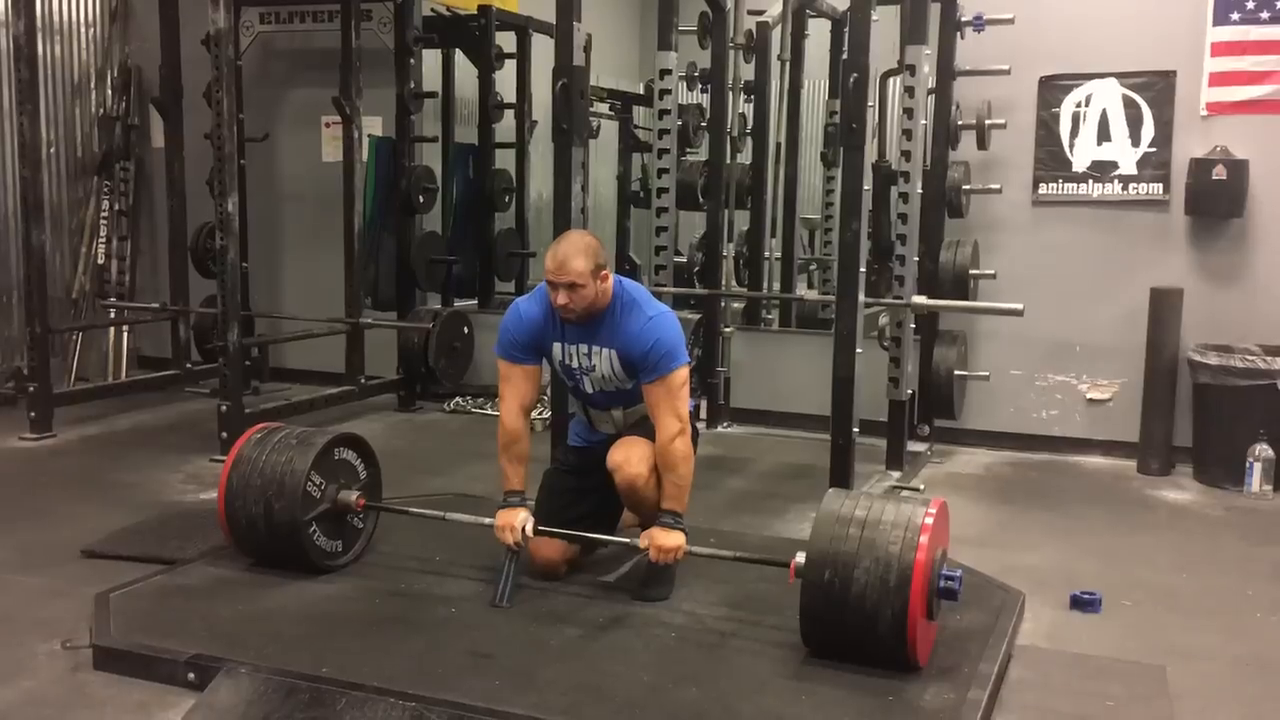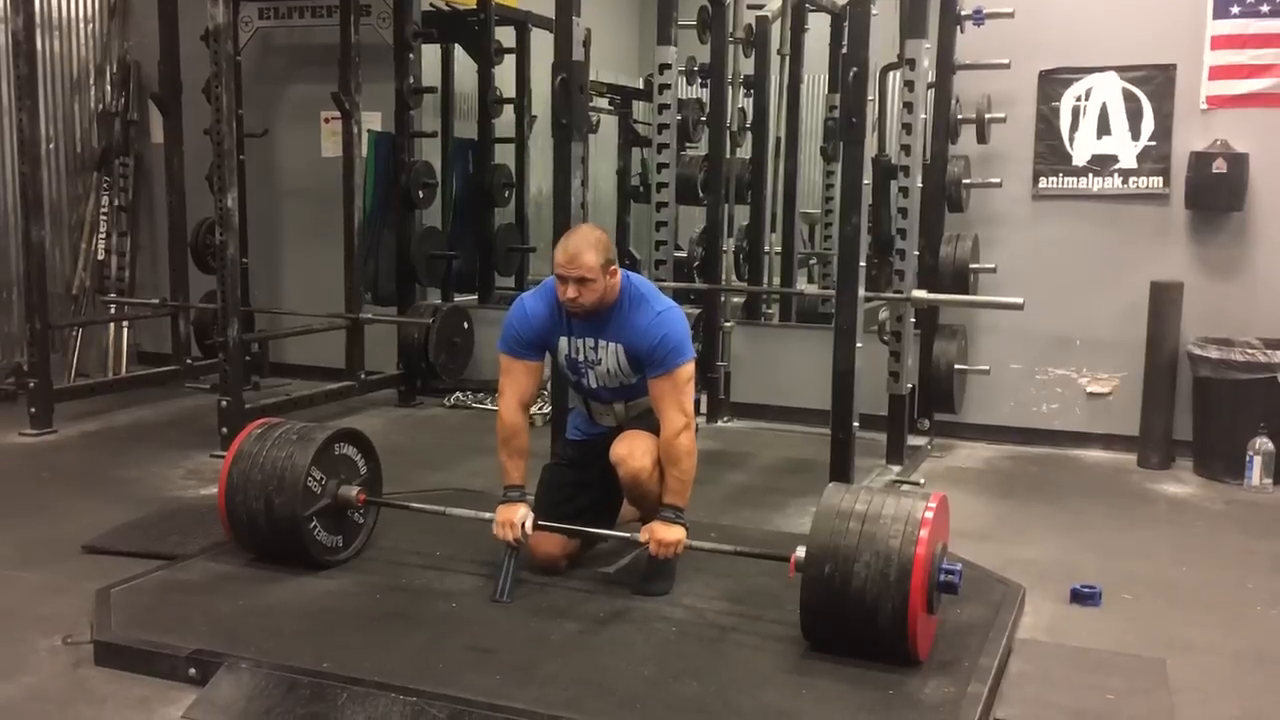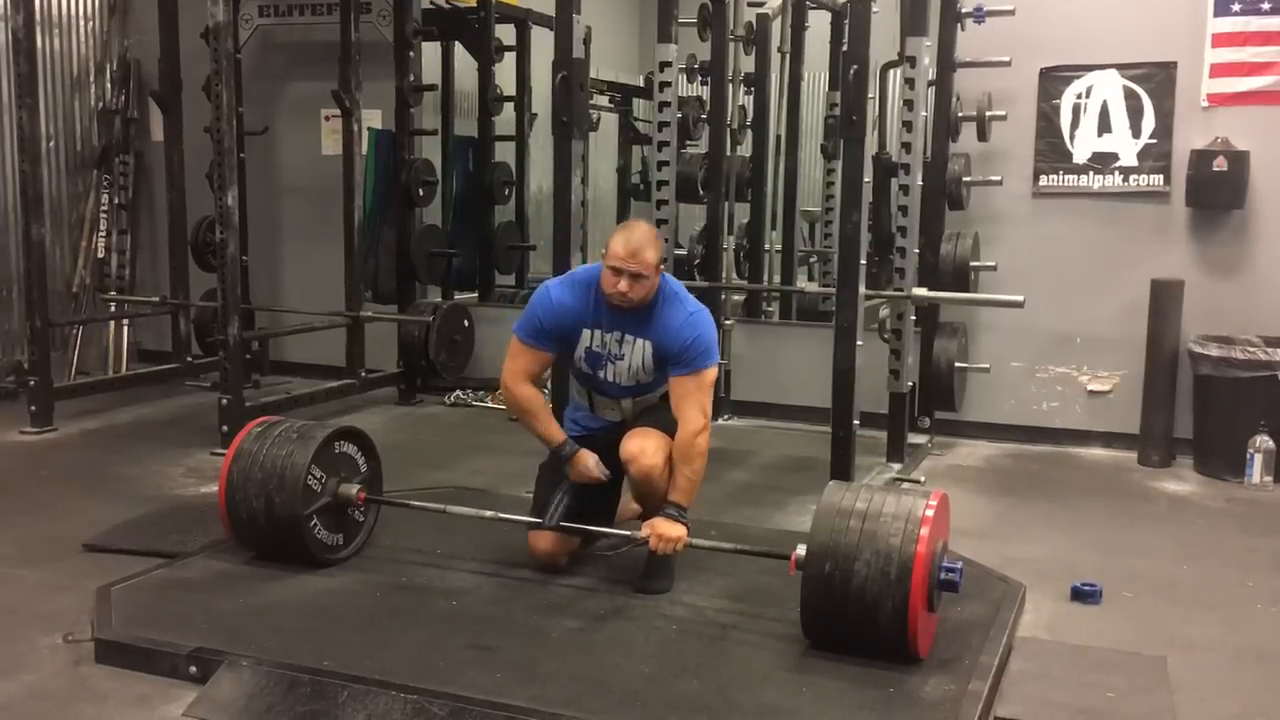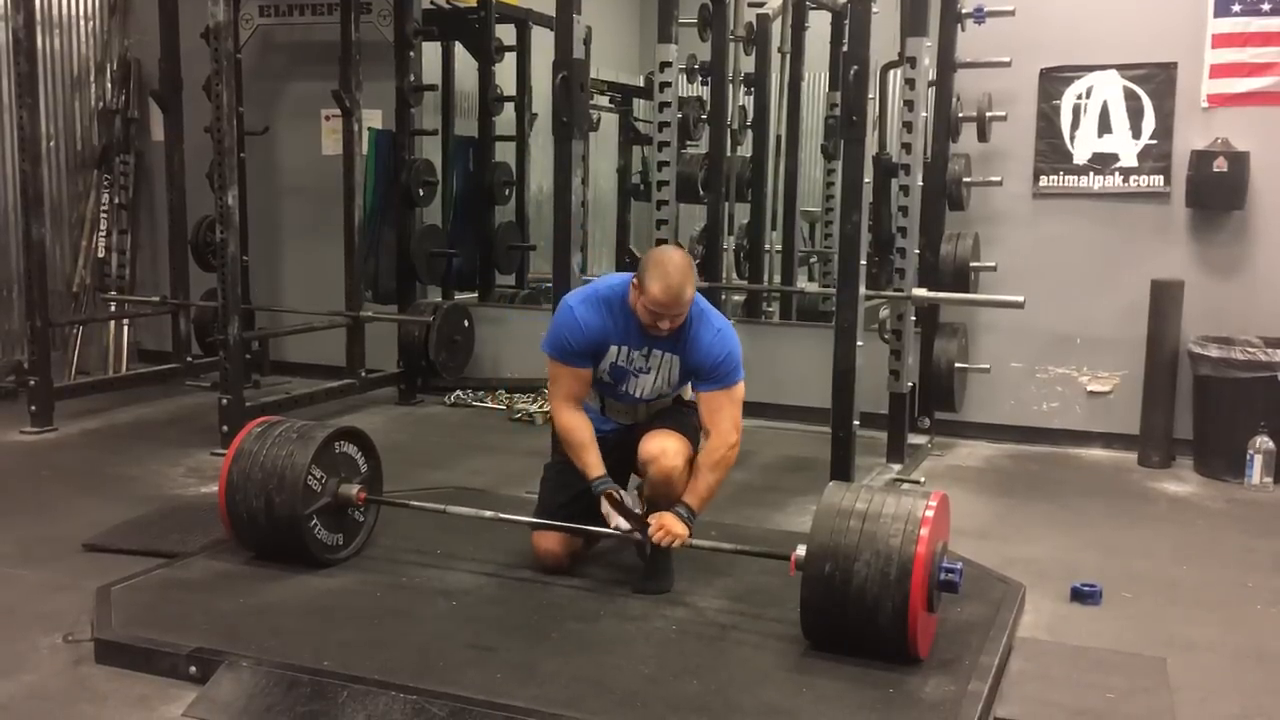
dt=0.5s
person 1, frame 1
left shoulder: (651, 324)
right shoulder: (525, 317)
left elbow: (673, 426)
right elbow: (514, 410)
left wrist: (671, 520)
right wrist: (513, 499)
left hip: (653, 425)
right hip: (591, 432)
left knee: (627, 467)
right knee: (547, 559)
left ankle: (656, 534)
right ankle: (615, 516)
person 1, frame 2
left shoulder: (658, 320)
right shoulder: (531, 311)
left elbow: (678, 422)
right elbow: (512, 405)
left wrist: (671, 514)
right wrist: (514, 495)
left hip: (652, 417)
right hip: (589, 427)
left knee: (631, 461)
right knee: (547, 554)
left ankle: (661, 544)
right ankle: (615, 511)
person 1, frame 3
left shoulder: (688, 321)
right shoulder: (558, 298)
left elbow: (695, 423)
right elbow: (515, 383)
left wrist: (675, 512)
right wrist: (567, 452)
left hip: (656, 412)
right hip: (589, 421)
left knee: (642, 458)
right knee: (548, 553)
left ankle: (660, 533)
right ankle: (618, 508)
person 1, frame 4
left shoulder: (714, 336)
right shoulder: (580, 312)
left elbow: (725, 436)
right elbow: (567, 408)
left wrist: (684, 511)
right wrist: (602, 487)
left hip: (663, 415)
right hip: (596, 422)
left knee: (664, 459)
right knee: (550, 553)
left ankle: (658, 544)
right ankle: (618, 514)
